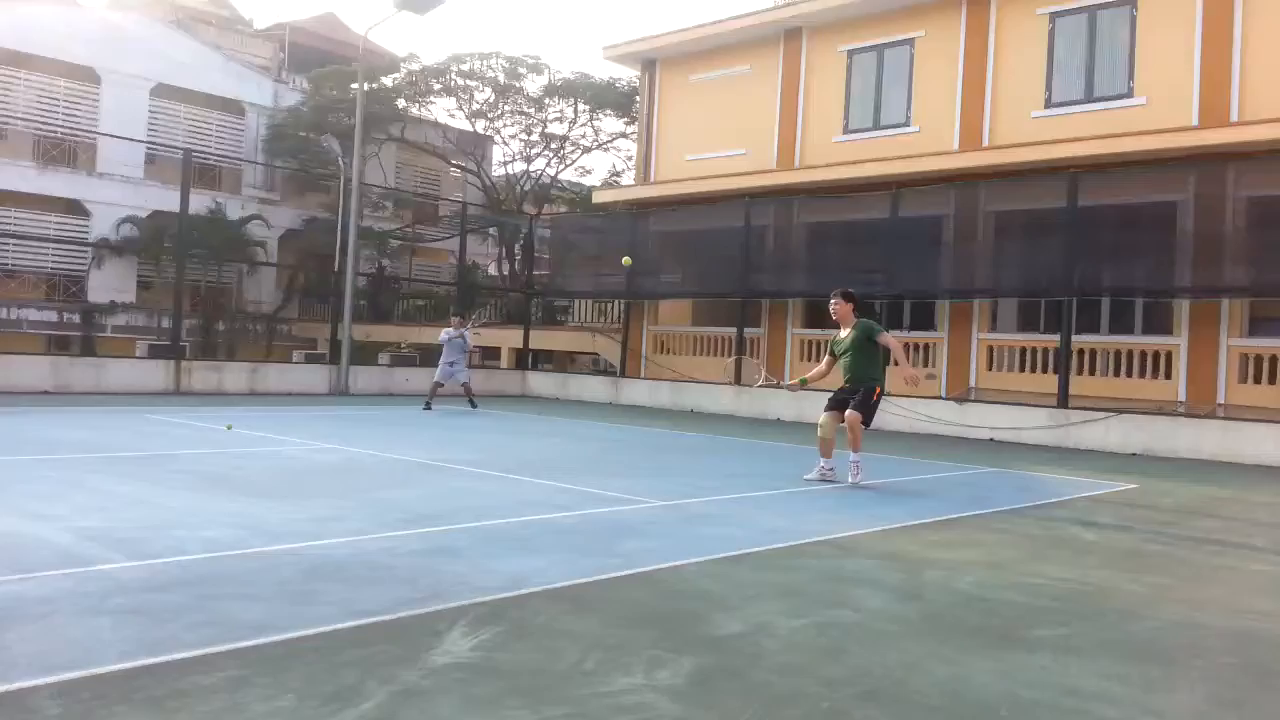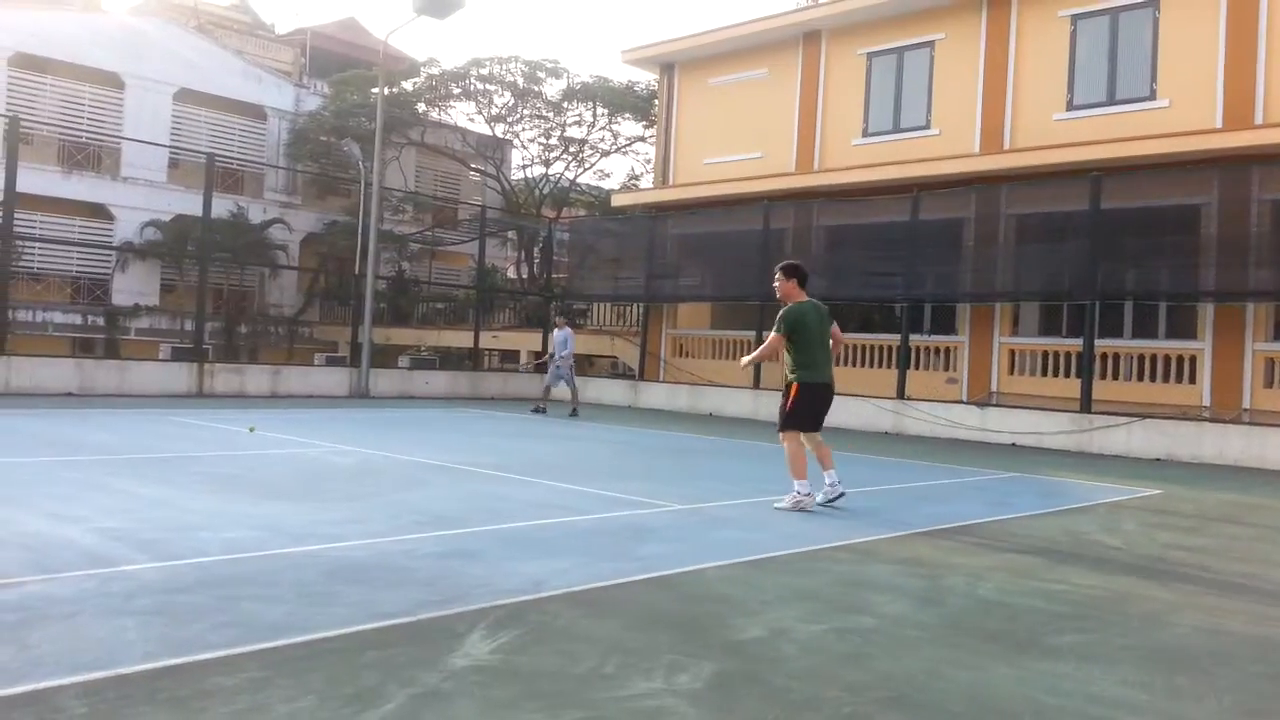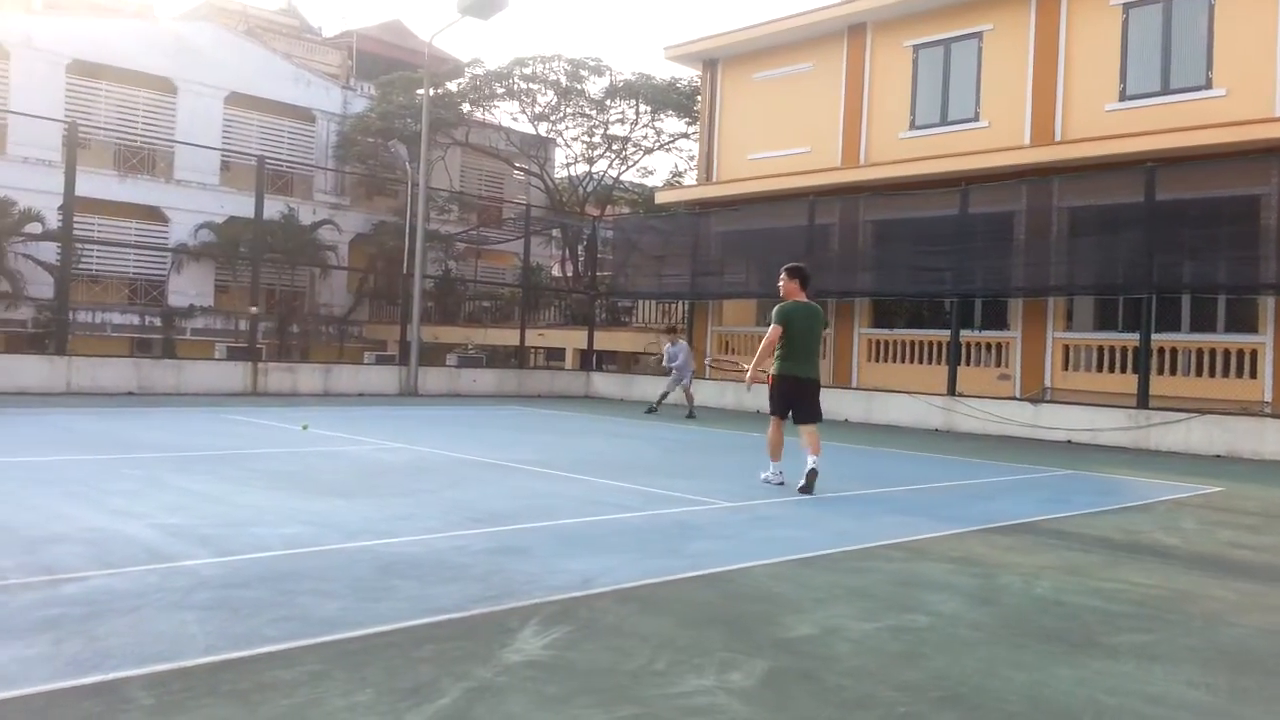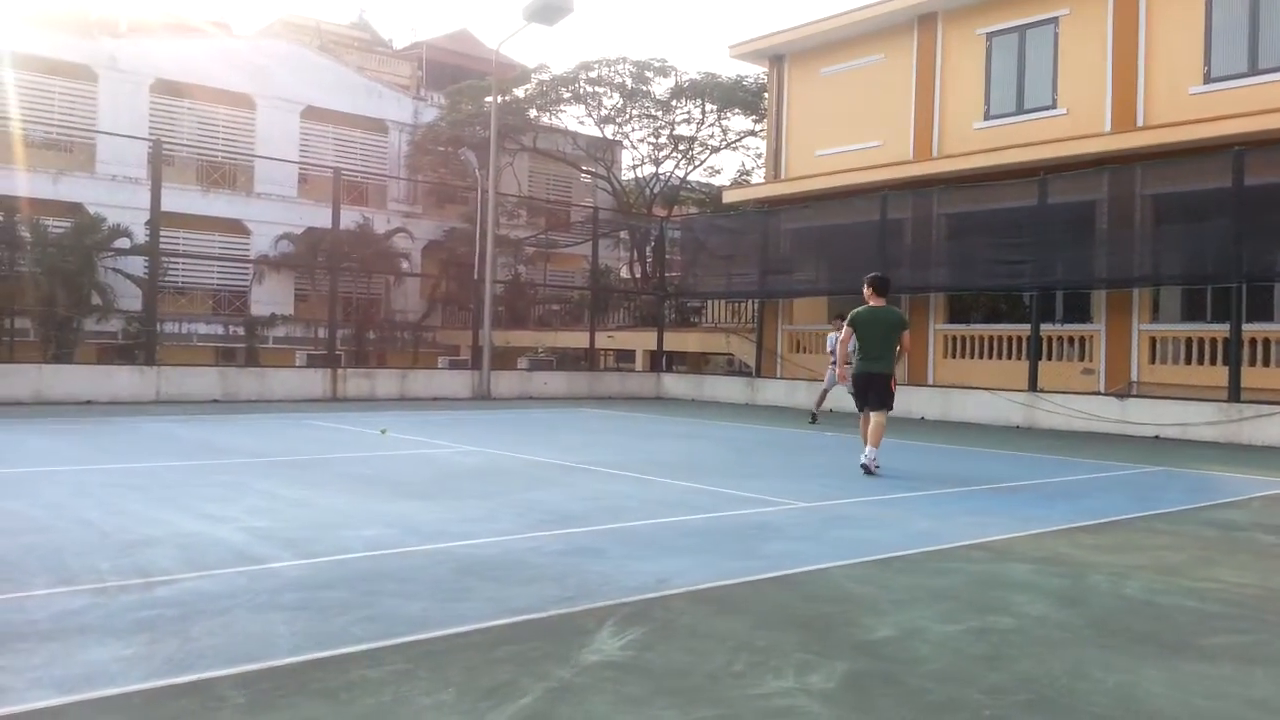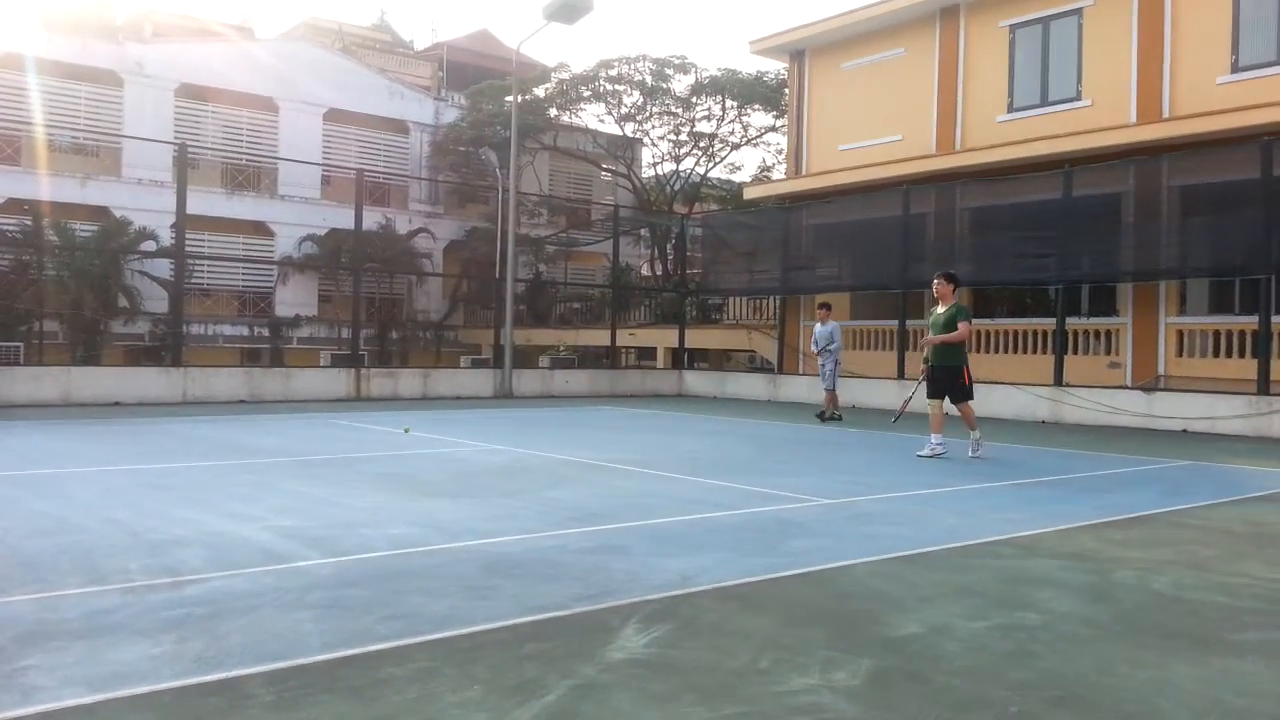
dt=1s
person 1, frame 1
left shoulder: (865, 327)
right shoulder: (835, 338)
left elbow: (893, 344)
right elbow: (825, 367)
left wrist: (906, 367)
right wrist: (802, 381)
left hip: (870, 387)
right hip: (848, 387)
left knee: (853, 418)
right knee: (825, 422)
left ankle: (855, 460)
right ankle: (825, 468)
person 1, frame 2
left shoulder: (788, 313)
right shoulder: (821, 309)
left elbow: (769, 349)
right elbow: (838, 339)
left wrist: (748, 359)
left hip: (803, 383)
right hip: (825, 382)
left knee: (790, 435)
right knee: (812, 436)
left ankle: (803, 493)
right ankle: (833, 484)
person 1, frame 3
left shoulder: (783, 310)
right shoulder: (819, 313)
left elbow: (770, 340)
left wrist: (752, 369)
left hip: (783, 374)
right hip: (811, 377)
left knee: (777, 422)
right knee: (809, 427)
left ankle: (775, 472)
right ankle: (811, 465)
person 1, frame 4
left shoulder: (857, 314)
right shoulder: (898, 316)
left elbow: (843, 340)
right elbow: (905, 346)
left wrist: (840, 366)
left hip: (861, 371)
right hip: (884, 373)
left knee: (866, 414)
right knee: (880, 415)
left ankle: (870, 455)
right ankle: (869, 456)
person 1, frame 5
left shoulder: (960, 310)
right shoulder: (934, 312)
left elbow: (963, 333)
left wrist: (938, 339)
right wrist: (925, 361)
left hip: (956, 366)
right hip: (936, 366)
left knee: (962, 406)
right knee: (934, 404)
left ankle: (976, 437)
right ankle: (937, 444)
